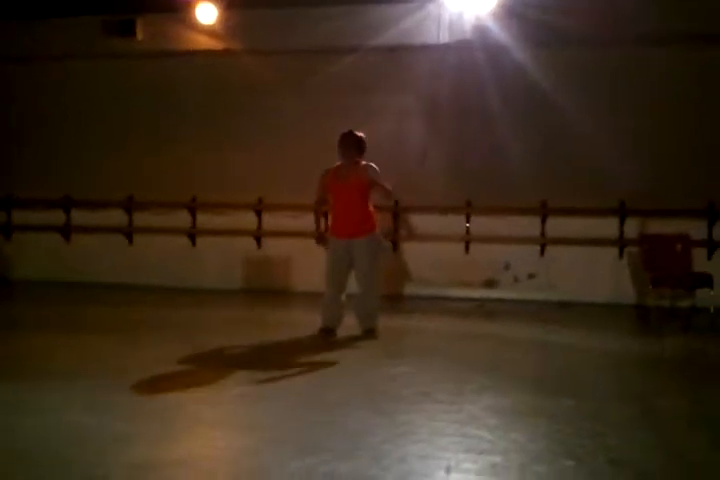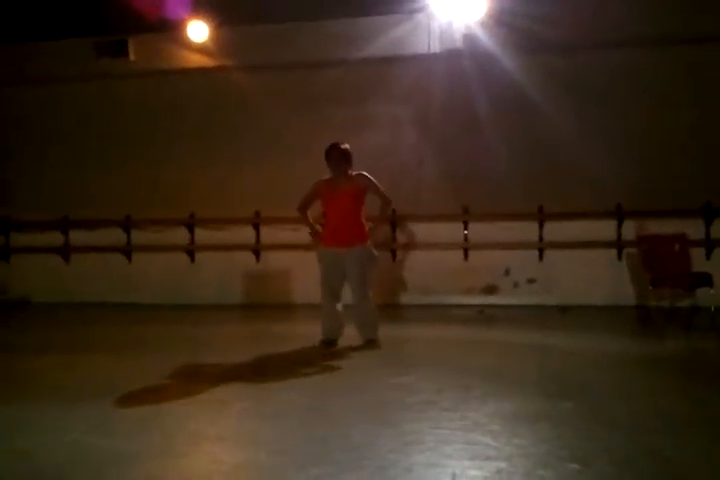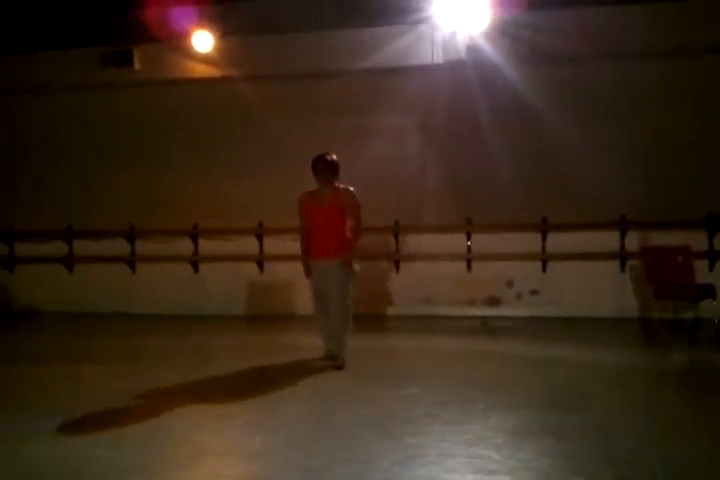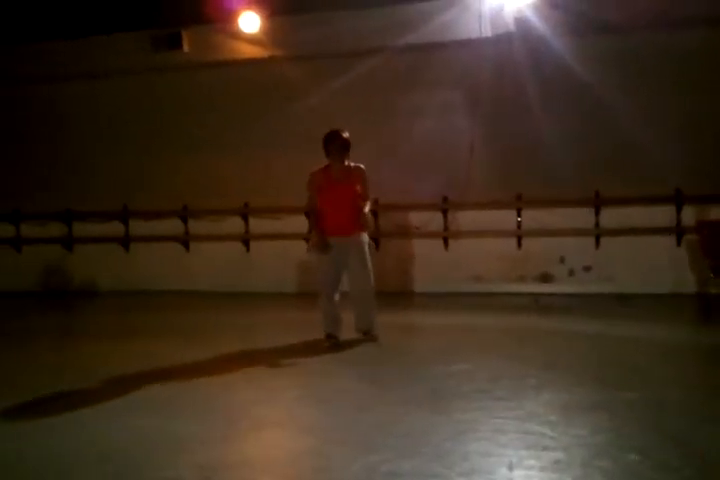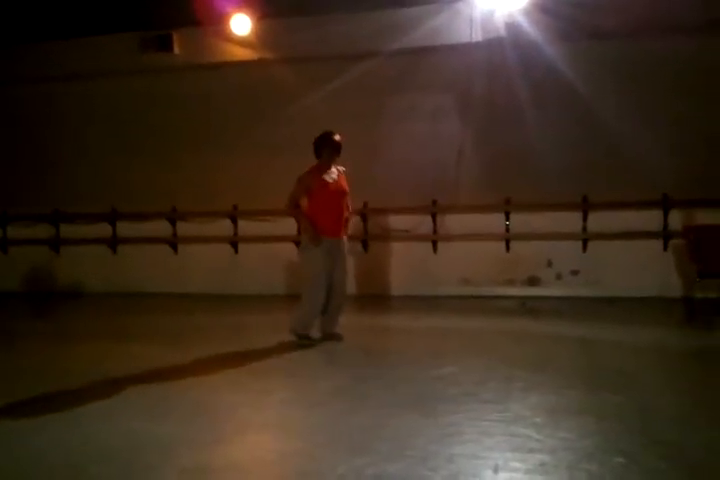
dt=1s
person 1, frame 1
left shoulder: (368, 170)
right shoulder: (329, 175)
left elbow: (388, 194)
right elbow: (320, 203)
left wrist: (376, 183)
right wrist: (318, 228)
left hip: (365, 235)
right hip: (337, 236)
left knee: (368, 283)
right knee: (334, 283)
left ankle: (368, 325)
right ankle: (329, 324)
person 1, frame 2
left shoulder: (361, 180)
right shoulder: (321, 186)
left elbow: (386, 201)
right elbow: (302, 206)
left wrist: (376, 225)
right wrist: (312, 227)
left hip: (357, 246)
right hip: (329, 247)
left knee: (361, 293)
right knee: (329, 294)
left ankle: (370, 335)
right ankle: (330, 335)
person 1, frame 3
left shoulder: (347, 195)
right shoulder: (306, 199)
left elbow: (356, 225)
right elbow: (305, 231)
left wrist: (350, 252)
right wrist: (305, 259)
left hip: (339, 259)
right hip: (316, 260)
left knee: (339, 306)
right knee: (322, 308)
left ankle: (336, 351)
right ankle: (331, 347)
person 1, frame 4
left shoulder: (359, 172)
right shoulder: (317, 177)
left elbow: (366, 199)
right elbow: (312, 209)
left wrist: (365, 212)
right wrist: (317, 234)
left hip: (355, 237)
right hip: (329, 239)
left knee: (363, 284)
right knee: (328, 287)
left ankle: (366, 326)
right ankle: (331, 330)
person 1, frame 5
left shoulder: (341, 172)
right shoulder: (309, 177)
right elbow: (292, 203)
left wrist: (347, 217)
right wrist: (305, 222)
left hip: (339, 239)
right hip: (316, 240)
left knee: (338, 288)
right knee: (316, 287)
left ankle: (329, 328)
right ankle: (300, 328)
